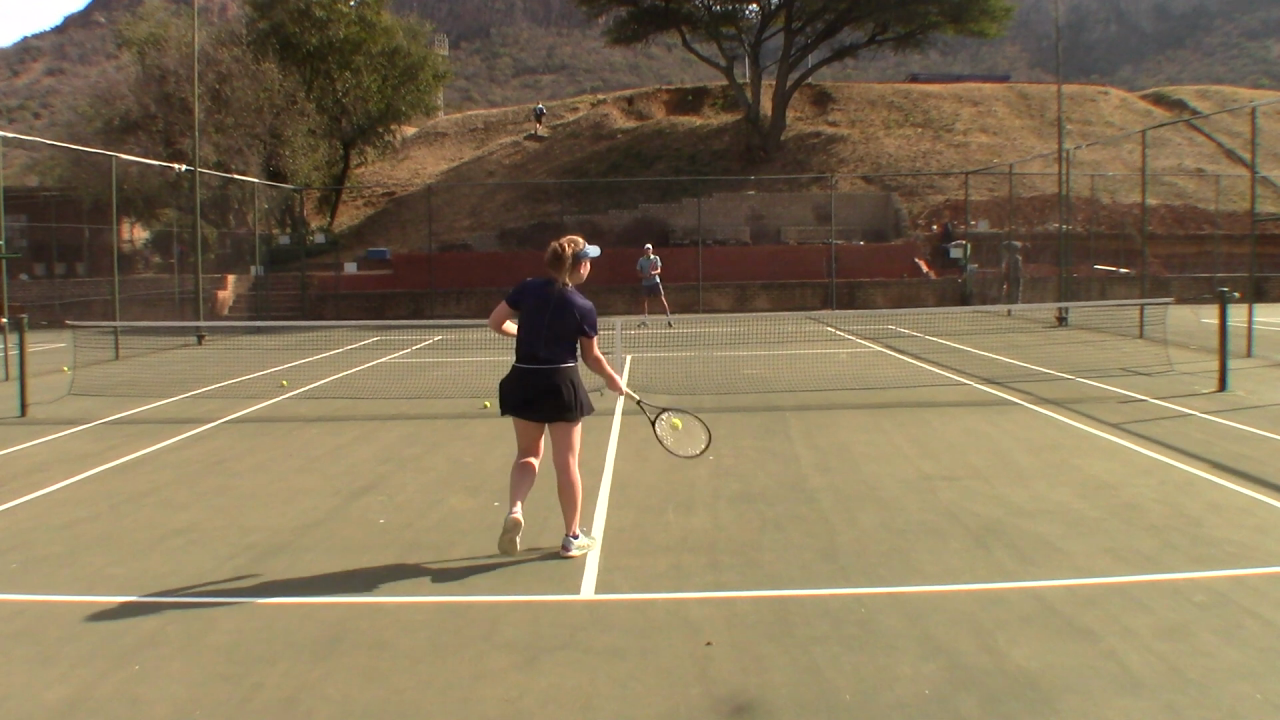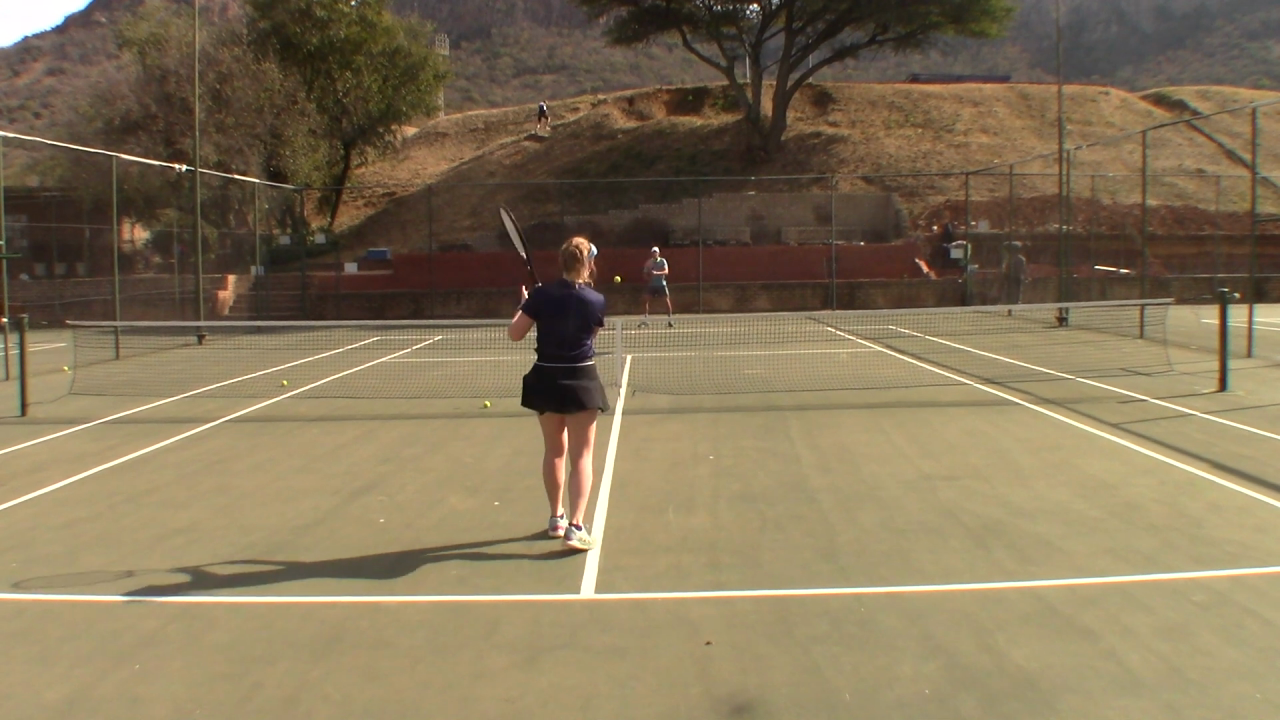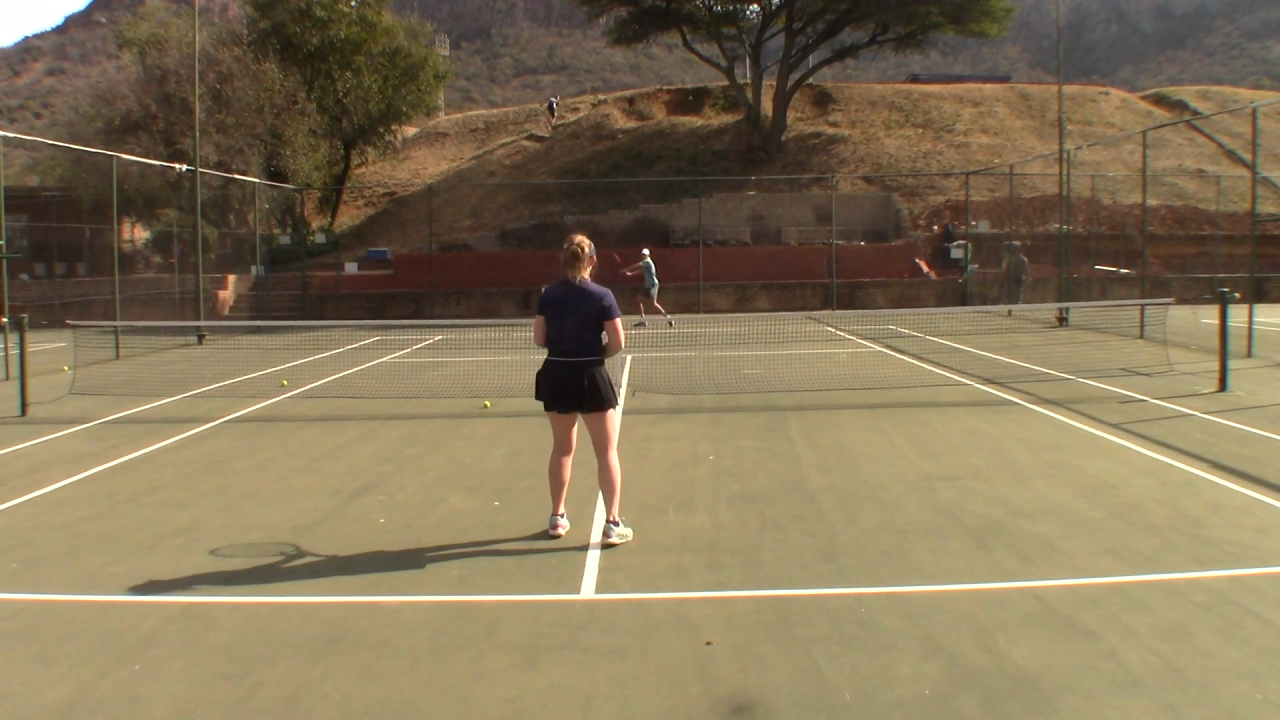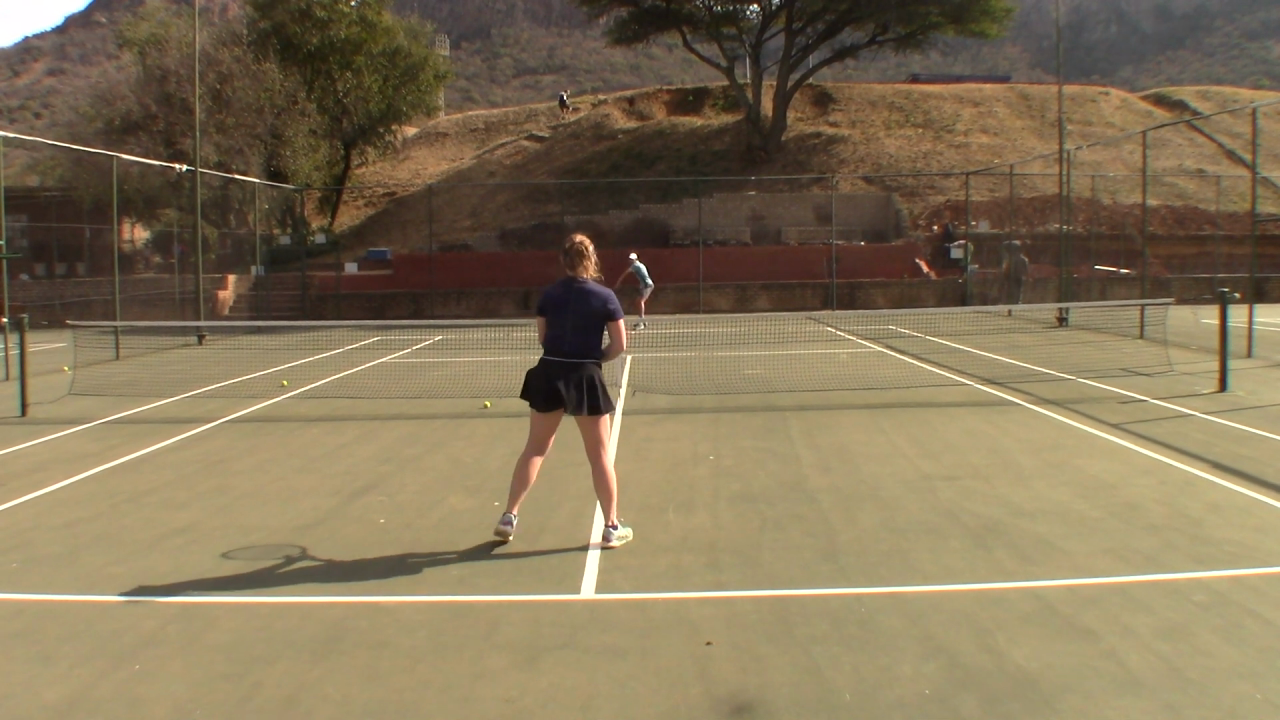
dt=0.4s
person 1, frame 1
left shoulder: (527, 288)
right shoulder: (583, 307)
left elbow: (495, 323)
right elbow: (591, 357)
right wrist: (613, 380)
left hip: (523, 380)
right hip: (561, 383)
left knee: (527, 455)
right knee: (567, 463)
left ankle: (515, 511)
right ankle: (572, 537)
person 1, frame 2
left shoulder: (541, 295)
right shoulder: (596, 300)
left elbow: (514, 334)
left wrist: (526, 306)
left hip: (546, 379)
right hip: (582, 380)
left knee: (555, 451)
right knee: (582, 455)
left ankle: (557, 519)
right ankle: (575, 527)
person 1, frame 3
left shoulder: (549, 295)
right shoulder: (601, 296)
left elbow: (539, 340)
right elbow: (617, 344)
right wrist: (593, 353)
left hip: (555, 374)
right hip: (590, 376)
left knee: (562, 447)
right knee: (606, 451)
left ankle: (557, 517)
right ankle: (612, 524)
person 1, frame 4
left shoulder: (549, 294)
right shoulder: (604, 296)
left elbow: (542, 338)
right elbow: (619, 345)
left hip: (548, 374)
right hip: (585, 378)
left knee: (535, 450)
right knee: (600, 455)
left ankle: (509, 517)
right ankle: (612, 527)
